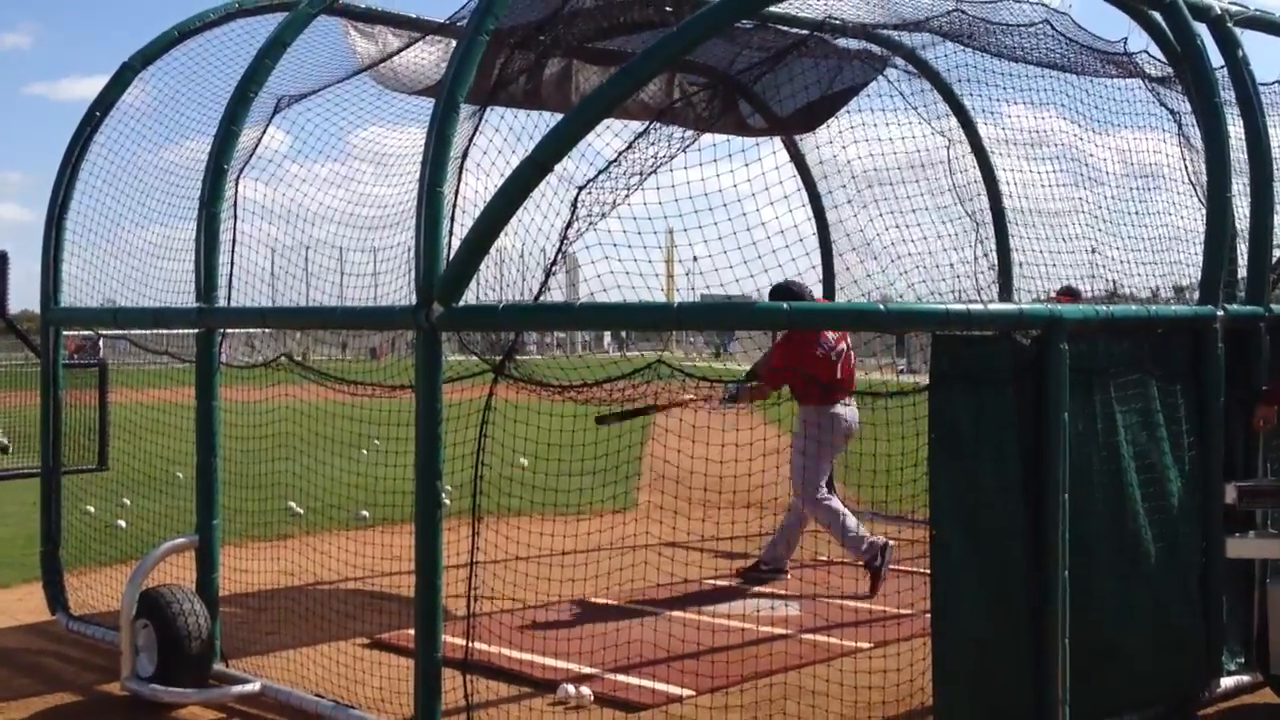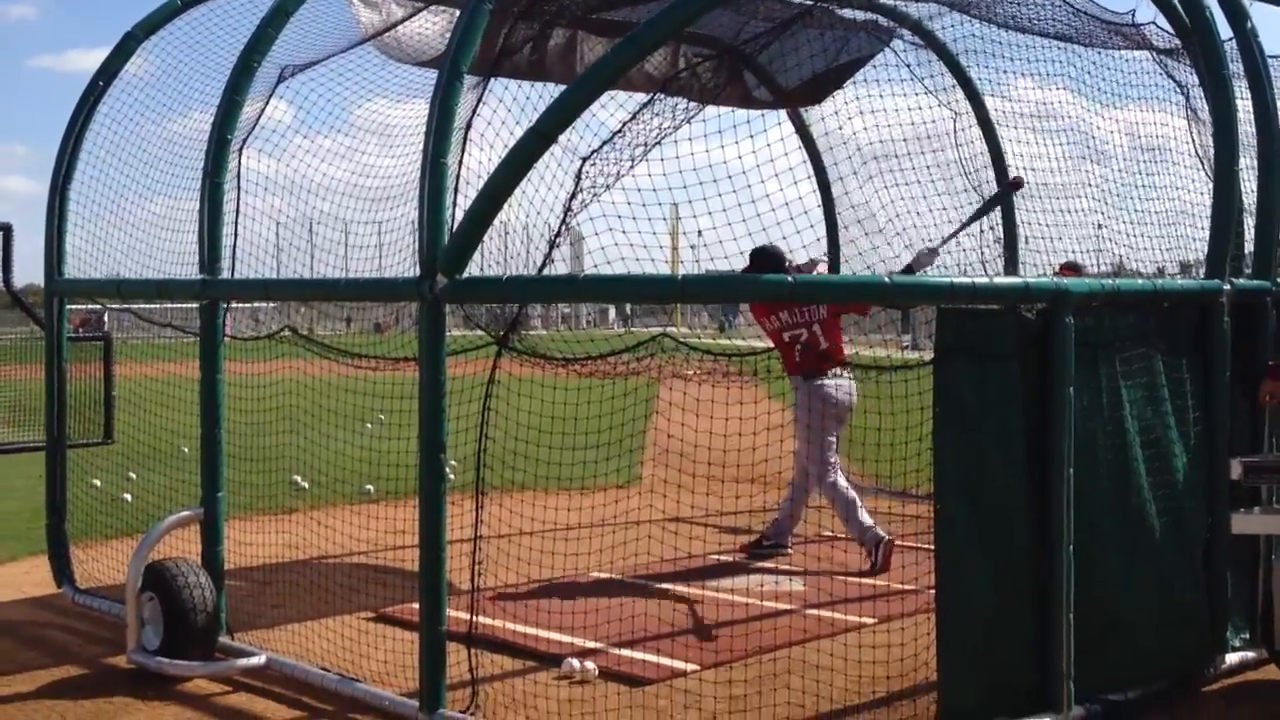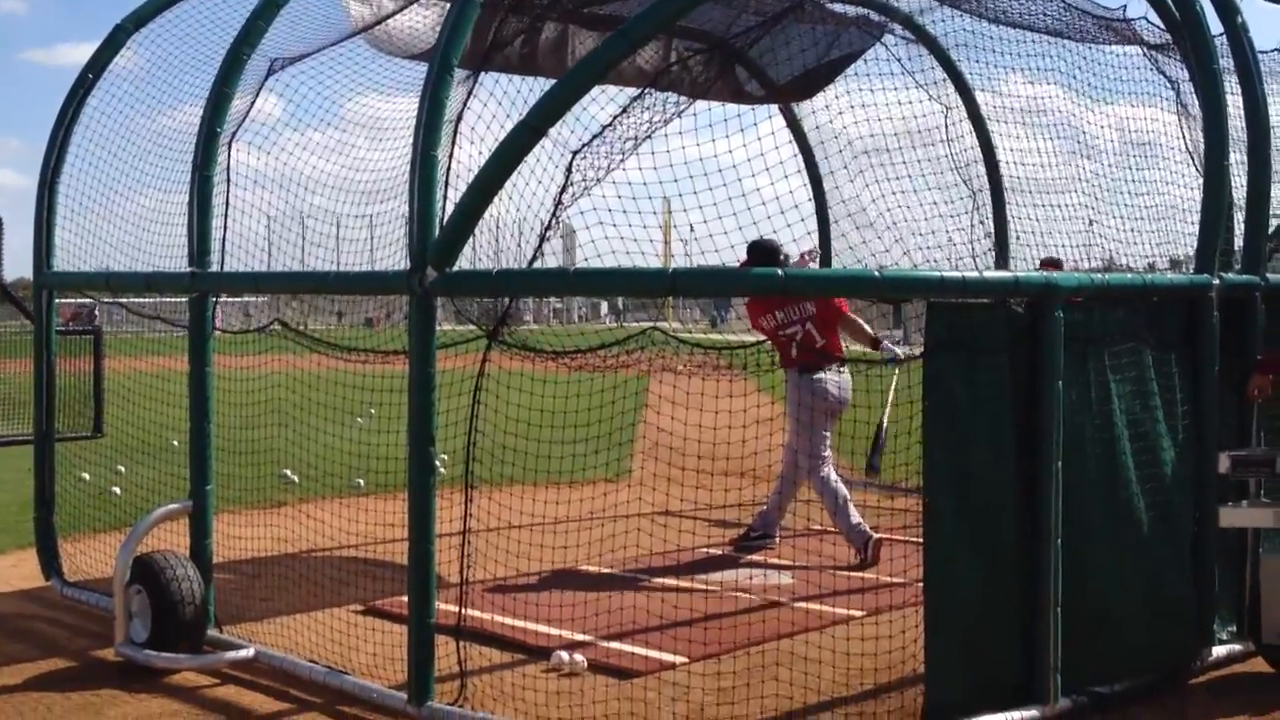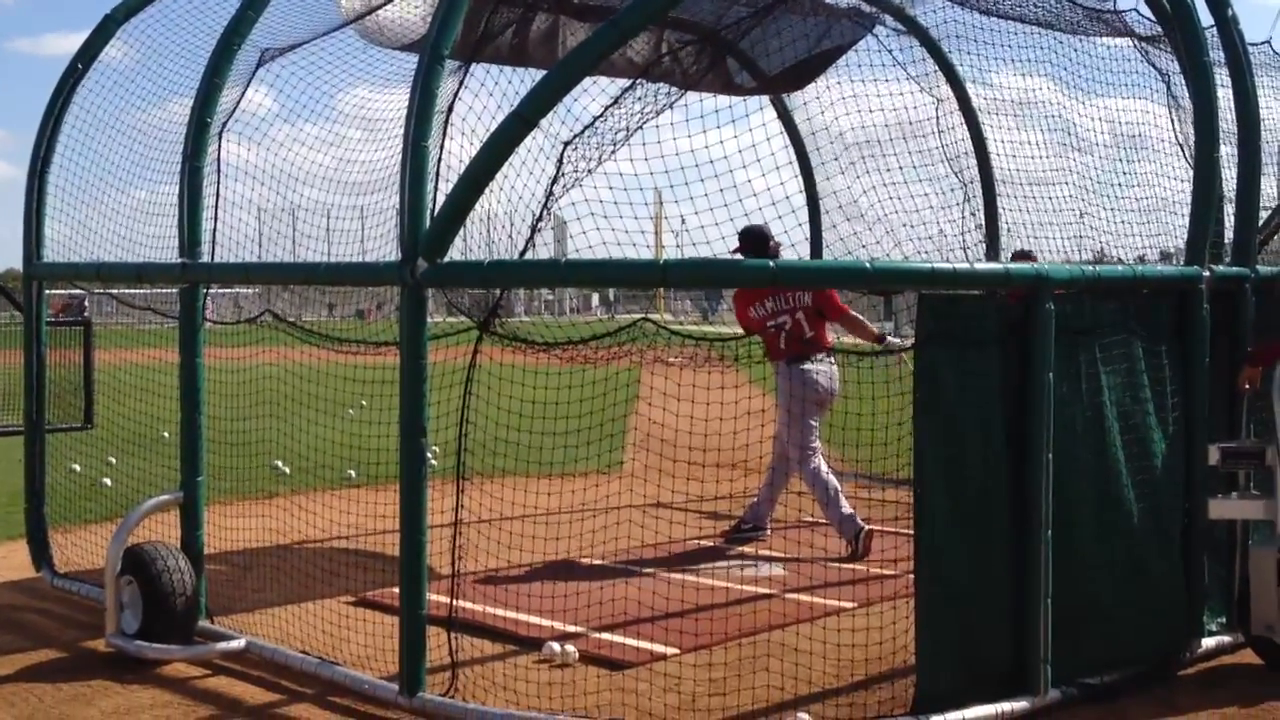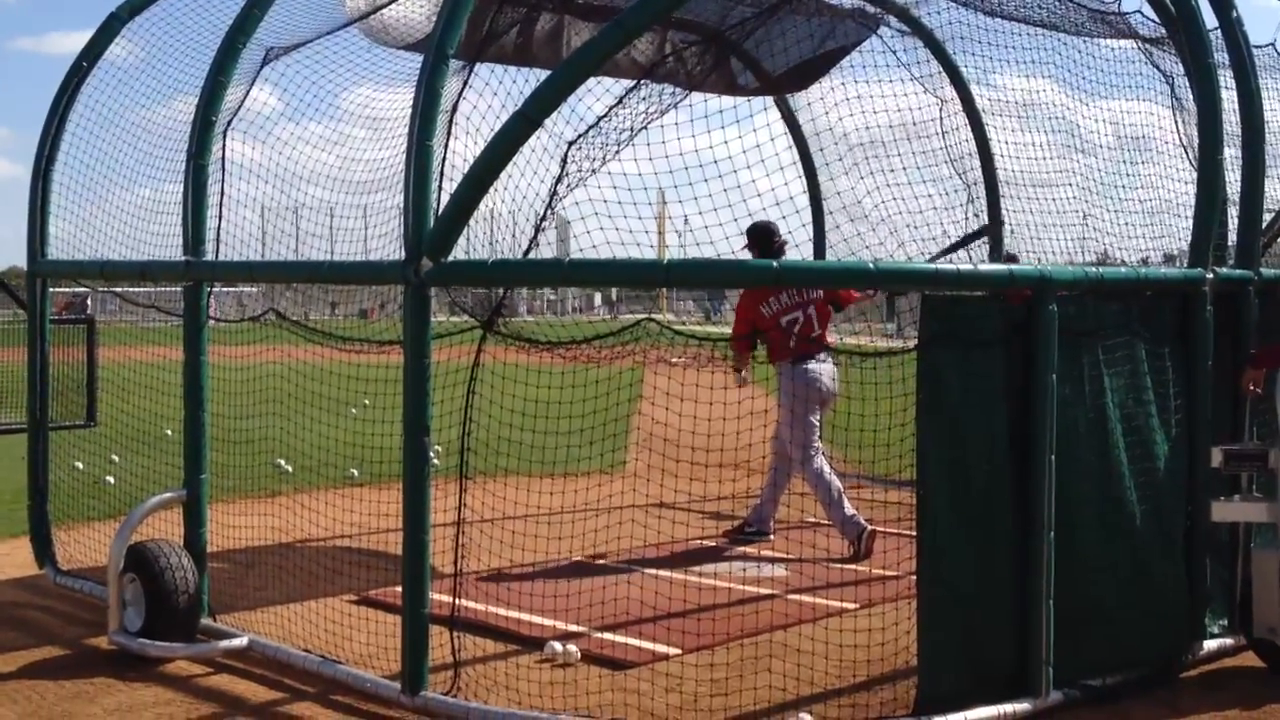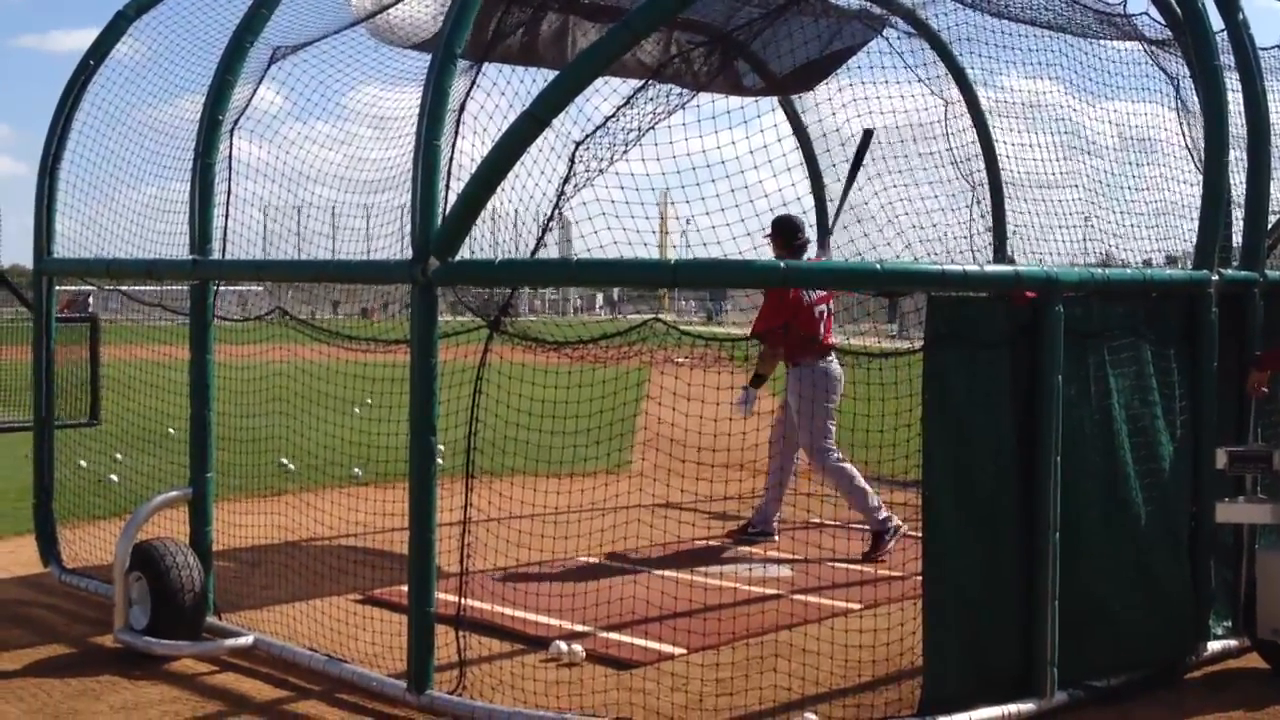
dt=0.3s
person 1, frame 1
left shoulder: (793, 343)
left elbow: (767, 390)
left wrist: (737, 394)
right wrist: (746, 379)
left hip: (820, 418)
right hip: (838, 410)
left knee: (813, 496)
right knee: (805, 491)
left ankle: (871, 549)
right ankle: (774, 560)
person 1, frame 2
left shoulder: (761, 308)
left wrist: (803, 269)
right wrist: (913, 268)
left hip: (813, 390)
right hip: (842, 384)
left knee: (825, 472)
right knee: (807, 467)
left ankle: (875, 540)
right ankle: (777, 536)
person 1, frame 3
left shoulder: (756, 307)
right elbow: (847, 322)
right wrist: (881, 345)
left hip: (806, 385)
right hip: (839, 380)
left knee: (816, 466)
right knee: (795, 459)
left ankle: (862, 538)
right ankle: (765, 528)
person 1, frame 4
left shoulder: (744, 298)
right elbow: (846, 318)
right wrist: (883, 340)
left hip: (794, 376)
right hip: (825, 369)
left knee: (806, 458)
right knee: (784, 451)
left ankle: (853, 529)
right ankle: (756, 520)
person 1, frame 5
left shoulder: (754, 296)
left elbow: (742, 349)
right elbow: (851, 296)
left wrist: (740, 372)
right wrist: (871, 290)
left hip: (796, 375)
right hip: (824, 367)
left knee: (807, 458)
right knee: (783, 449)
left ankle: (855, 529)
right ankle: (760, 522)
person 1, frame 6
left shoulder: (782, 287)
left elbow: (774, 347)
left wrist: (753, 385)
left hip: (810, 373)
right hip: (820, 368)
left knee: (824, 456)
right knee: (781, 448)
left ankle: (883, 523)
right ankle: (763, 523)
